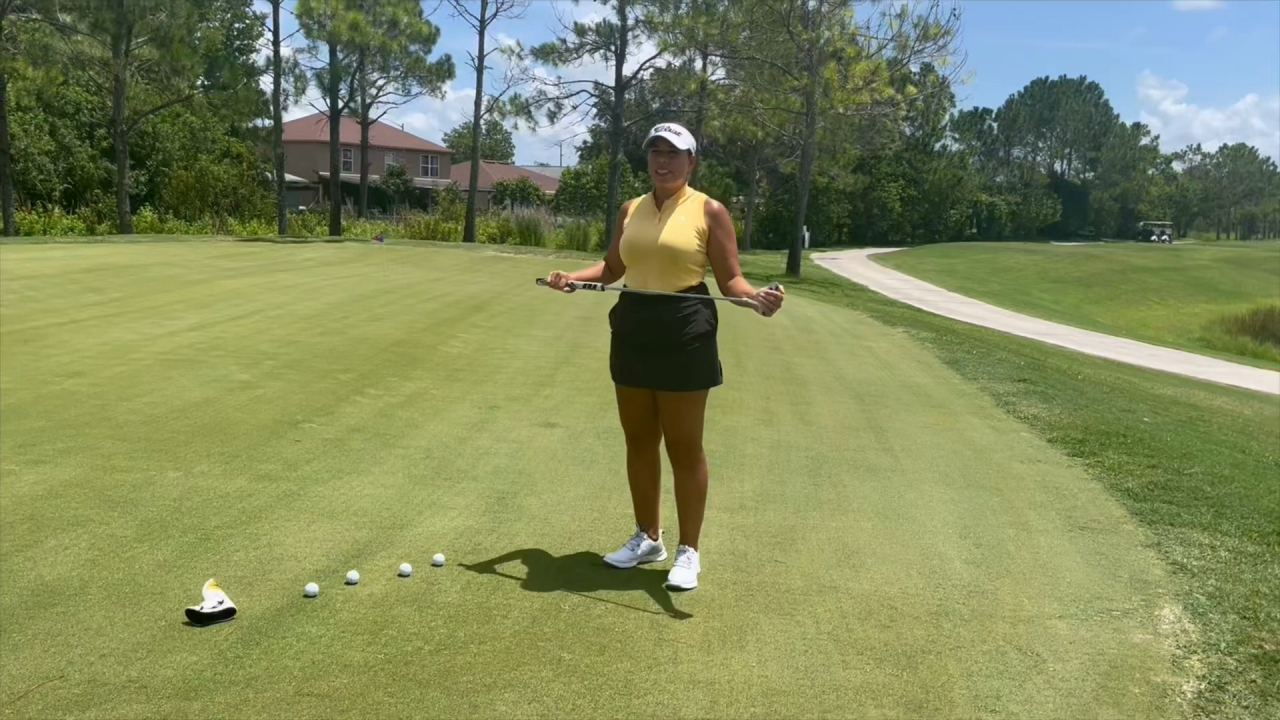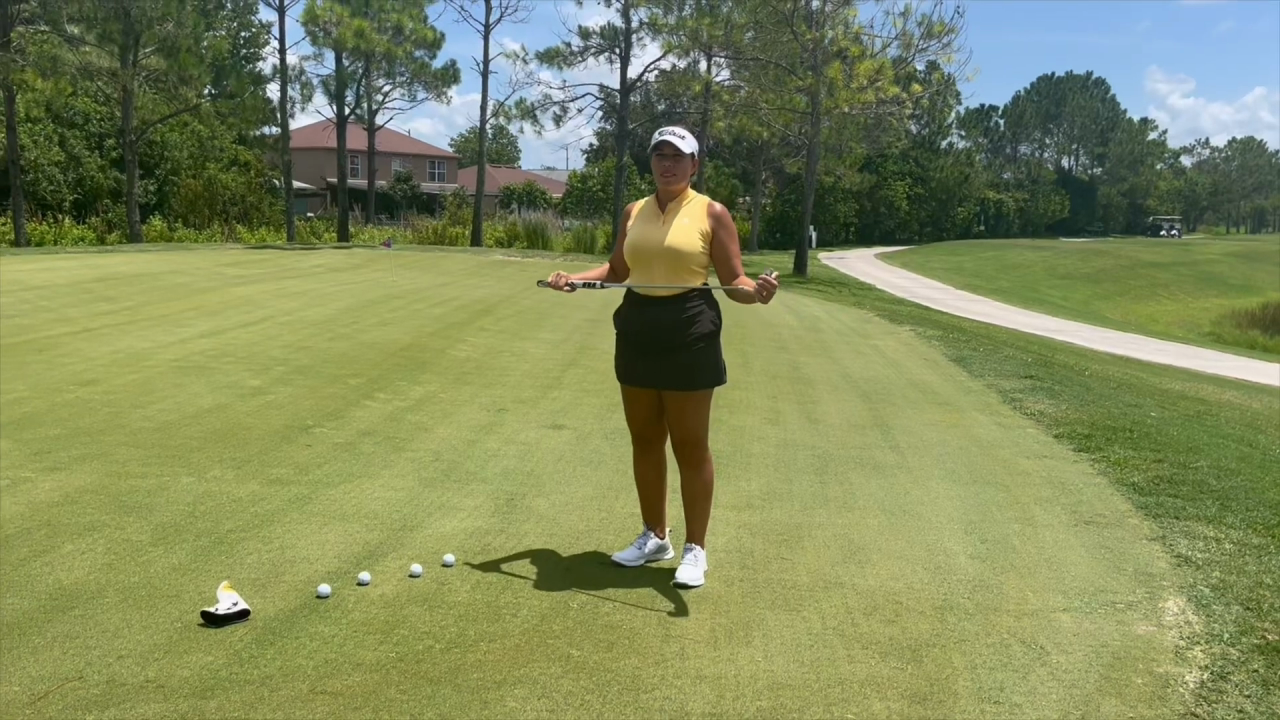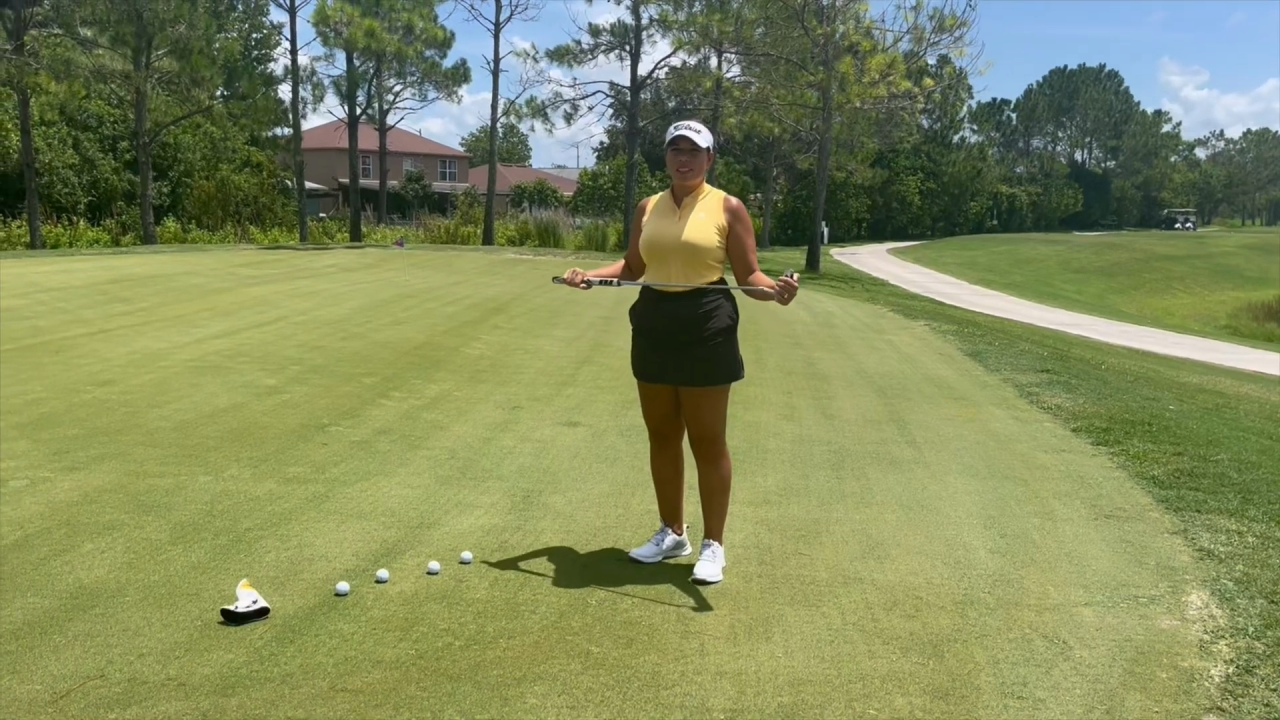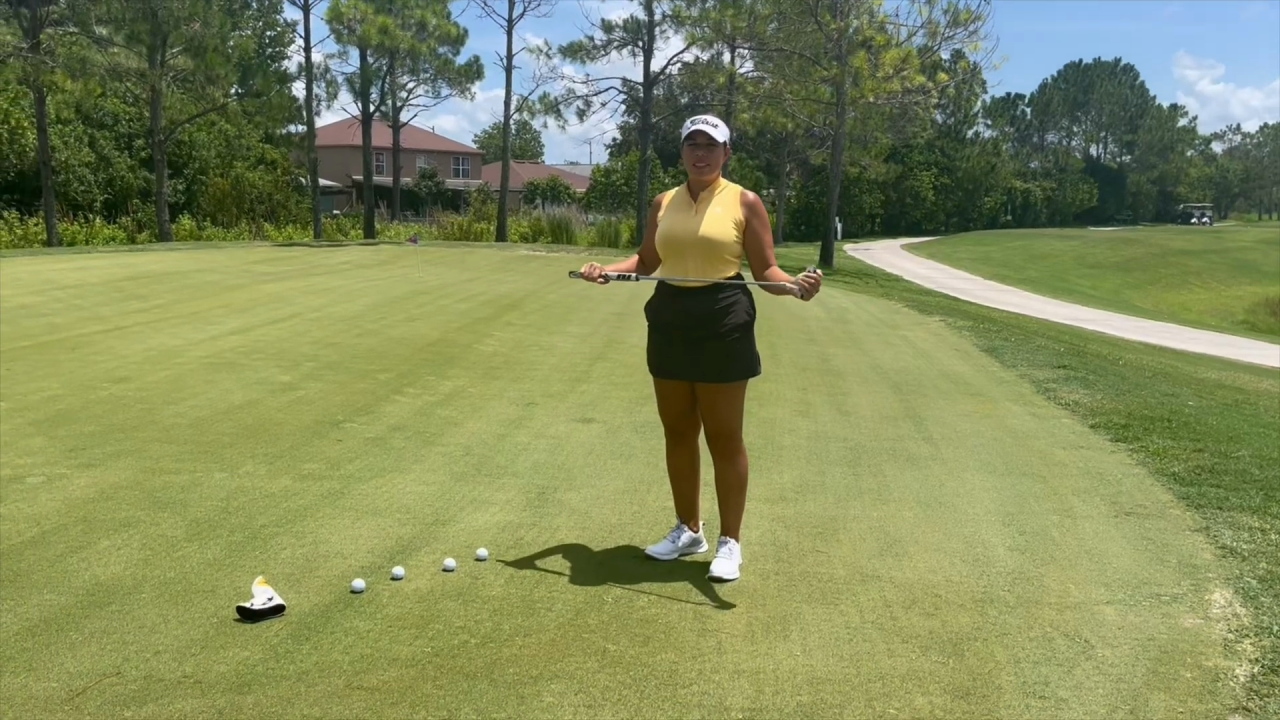
dt=0.5s
person 1, frame 1
left shoulder: (708, 210)
right shoulder: (630, 209)
left elbow: (729, 279)
right elbow: (612, 268)
left wrist: (757, 296)
right wrist: (571, 277)
left hip: (685, 333)
right hip: (632, 330)
left knee: (684, 447)
right knee: (639, 441)
left ankle: (688, 551)
right ankle: (647, 537)
person 1, frame 2
left shoulder: (712, 212)
right shoulder: (633, 211)
left elbow: (732, 280)
right elbow: (616, 269)
left wrist: (755, 290)
right wrist: (573, 277)
left hip: (689, 333)
right hip: (636, 330)
left knee: (690, 446)
right knee: (644, 440)
left ankle: (695, 548)
right ankle: (654, 535)
person 1, frame 3
left shoulder: (728, 207)
right shoulder: (647, 207)
left elbow: (748, 275)
right elbow: (632, 266)
left wrist: (775, 289)
right wrist: (589, 274)
left hip: (706, 327)
right hip: (652, 326)
left knee: (707, 441)
right knee: (661, 437)
left ankle: (713, 545)
right ankle: (672, 533)
person 1, frame 4
left shoulder: (745, 202)
right shoulder: (663, 202)
left elbow: (765, 270)
right elbow: (647, 261)
left wrist: (796, 283)
right wrist: (606, 270)
left hip: (722, 322)
right hip: (669, 320)
left knee: (724, 438)
right knee: (677, 433)
left ankle: (729, 542)
right ankle: (688, 529)
